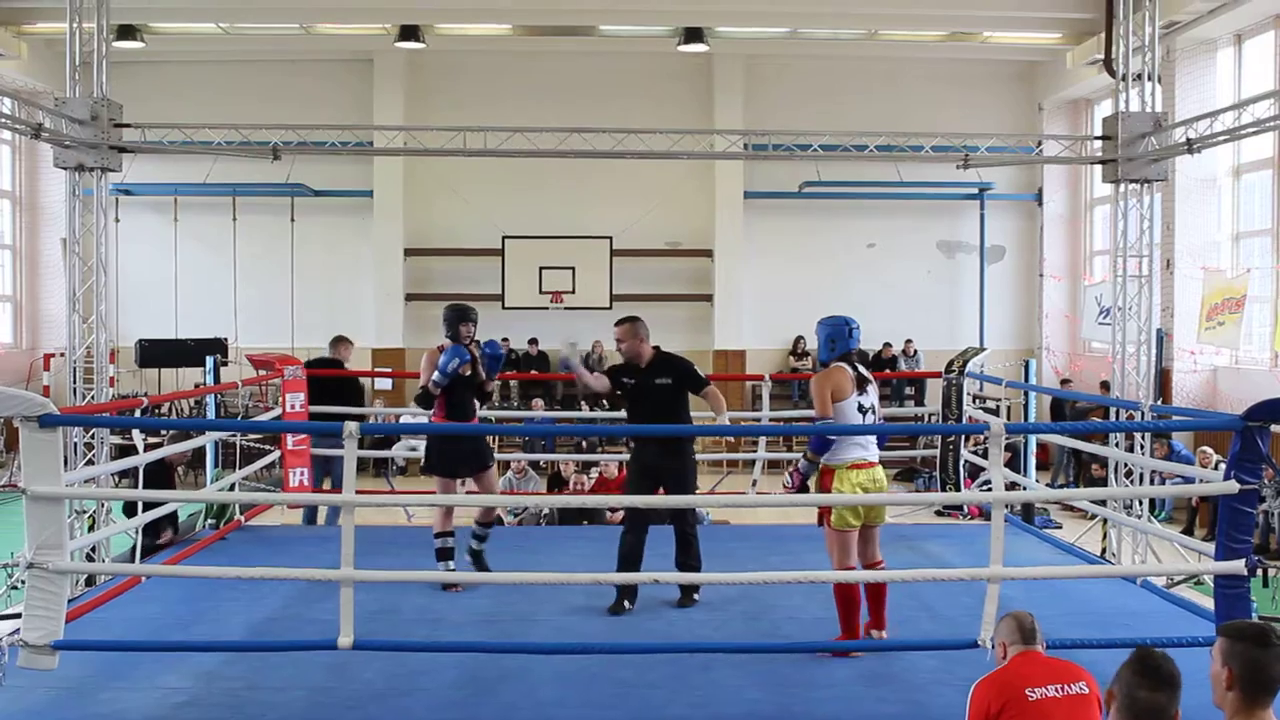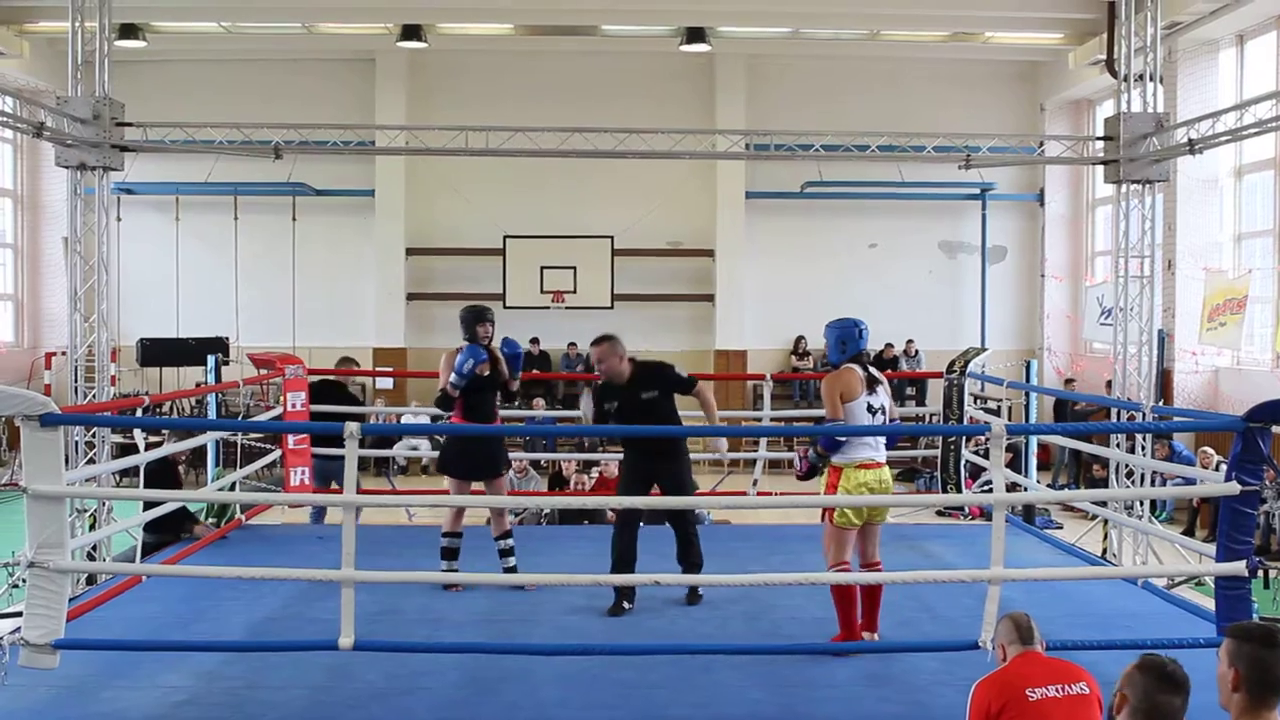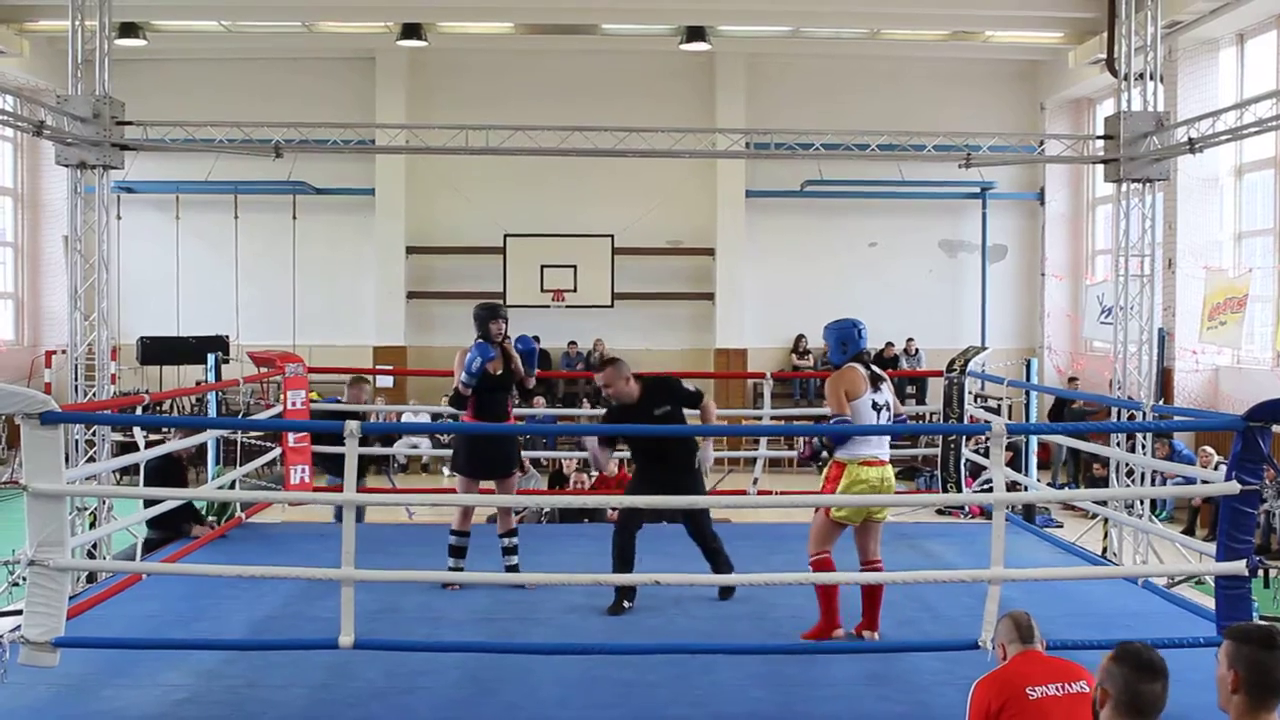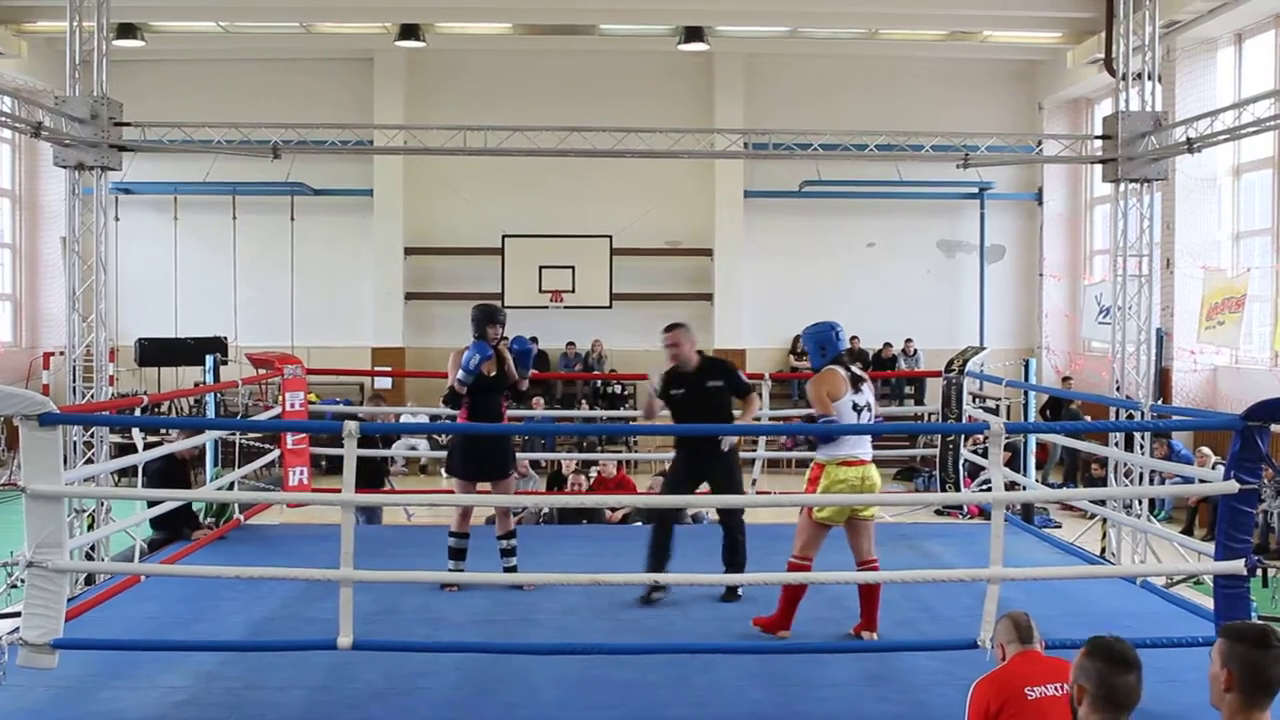
dt=0.3s
person 1, frame 1
left shoulder: (825, 378)
right shoulder: (868, 378)
left elbow: (825, 434)
left wrist: (803, 469)
left hip: (841, 476)
right hip: (874, 473)
left knee: (843, 562)
right knee: (870, 556)
left ankle: (851, 637)
right ankle: (878, 625)
person 1, frame 2
left shoulder: (835, 380)
right shoulder: (880, 379)
left elbow: (835, 435)
left wrist: (811, 457)
left hip: (848, 476)
right hip: (880, 474)
left knee: (838, 559)
right knee: (870, 556)
left ankle: (850, 635)
right ankle: (869, 627)
person 1, frame 3
left shoulder: (839, 379)
right shoulder: (882, 377)
left elbow: (843, 429)
right elbow: (900, 423)
left hip: (850, 472)
right hip: (883, 471)
left knee: (819, 546)
right knee: (870, 554)
left ankle: (830, 623)
right ankle: (870, 626)
person 1, frame 4
left shoulder: (820, 381)
right shoulder: (863, 378)
left elbow: (829, 430)
right elbow: (875, 426)
left hip: (833, 472)
right hip: (866, 472)
left knee: (803, 550)
right knee: (865, 553)
left ankle: (781, 622)
right ankle: (869, 625)
person 2, frame 1
left shoulder: (474, 353)
right shoulder: (434, 355)
left elbow: (483, 396)
right elbow: (424, 401)
left wrist: (492, 370)
right wrist: (443, 373)
left hip: (472, 433)
right hip: (445, 436)
left knee: (491, 497)
right knee: (447, 505)
left ankle: (476, 552)
right ankle: (446, 570)
person 2, frame 2
left shoulder: (495, 354)
right shoulder: (453, 357)
left elbow: (510, 396)
right elbow: (443, 404)
left wrist: (514, 369)
right wrist: (460, 375)
left hip: (491, 437)
right hip: (463, 438)
left knee: (499, 508)
right knee: (458, 506)
left ankle: (511, 570)
right ankle: (449, 571)
person 2, frame 3
left shoulder: (511, 352)
right shoulder: (467, 355)
left elbow: (527, 392)
right elbow: (457, 403)
left wrist: (530, 366)
right wrist: (470, 375)
left hip: (504, 436)
right hip: (474, 437)
left knee: (506, 506)
right knee: (466, 506)
left ankle: (512, 569)
right ankle: (454, 569)
person 2, frame 4
left shoulder: (504, 355)
right shoulder: (461, 356)
left elbow: (518, 394)
right elbow: (452, 402)
left wrist: (524, 367)
right wrist: (467, 372)
left hip: (499, 437)
right hip: (469, 438)
left knee: (505, 508)
right knee: (464, 509)
left ankle: (511, 570)
right ankle: (454, 572)
person 3, frame 1
left shoulder: (675, 366)
right shoulder: (622, 372)
left elbow: (710, 393)
right elbow: (593, 383)
left wrist: (721, 417)
right wrist: (575, 365)
left hip: (678, 454)
right hip: (643, 455)
left knee: (684, 521)
right knee: (634, 521)
left ankle: (690, 586)
right ankle: (626, 593)
person 3, frame 2
left shoulder: (659, 373)
right shoulder: (604, 393)
left elbow: (702, 391)
left wrist: (715, 429)
right wrist: (587, 422)
left hip: (672, 456)
right hip: (635, 459)
left knee: (683, 520)
right knee: (624, 523)
right ankle: (624, 594)
person 3, frame 3
left shoulder: (666, 388)
right shoulder: (614, 414)
left elbow: (706, 404)
right elbow: (603, 460)
left wrist: (708, 442)
right wrist: (594, 451)
left hip: (684, 468)
right hip: (647, 472)
left knee: (700, 528)
right knee: (624, 526)
left ankle: (726, 575)
right ankle: (624, 595)
person 3, frame 4
left shoulder: (722, 369)
right shoulder: (667, 381)
left elbow: (752, 399)
right elbow: (649, 415)
left wrist: (738, 427)
right wrist: (651, 394)
left hip: (722, 455)
right hip: (687, 456)
left knee: (731, 519)
right knee: (663, 515)
left ankle: (735, 581)
right ankle: (657, 582)
